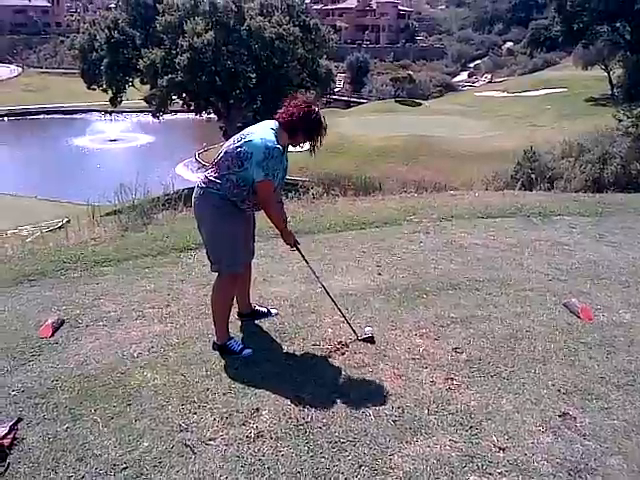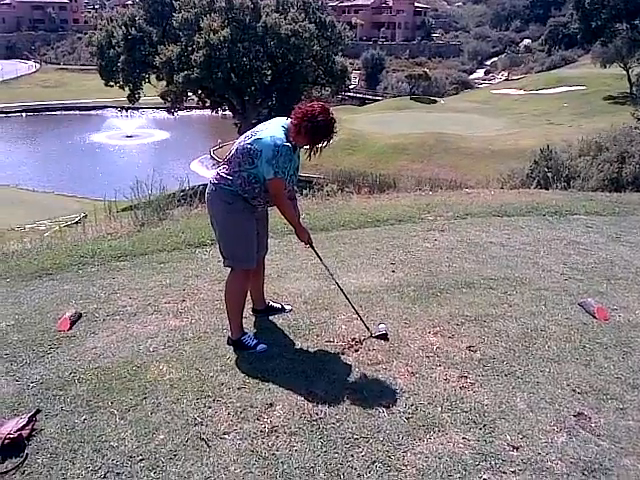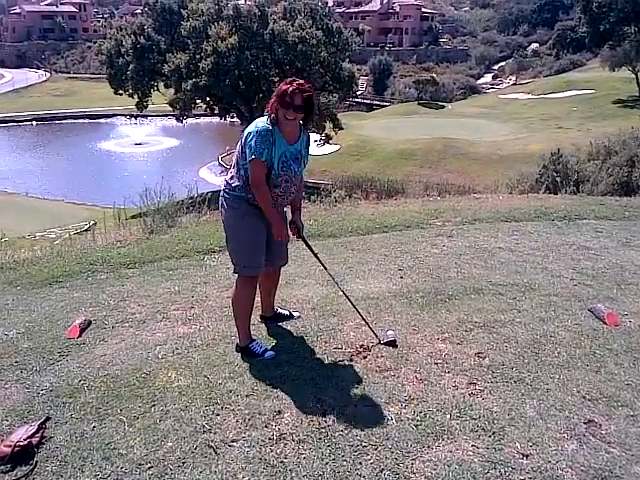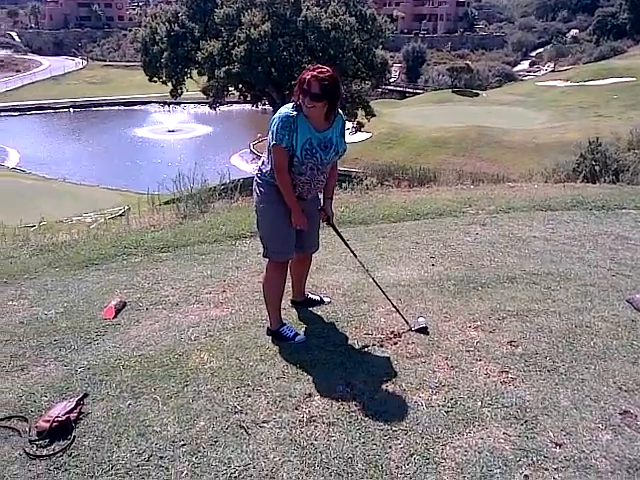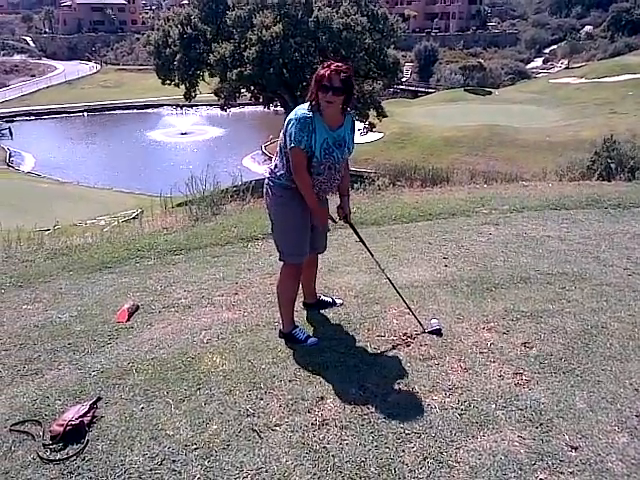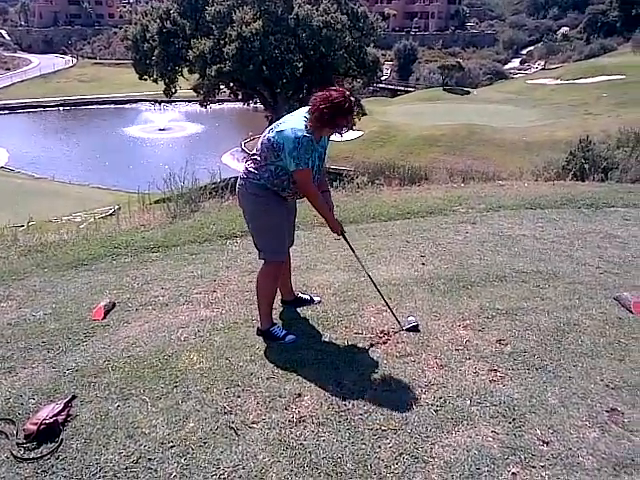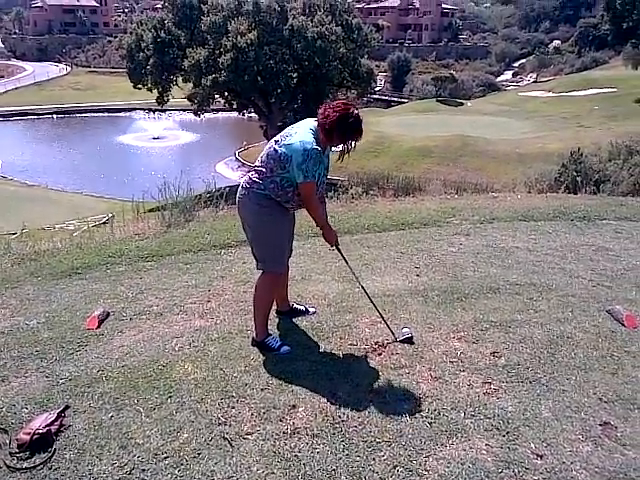
dt=0.7s
person 1, frame 1
left shoulder: (274, 131)
right shoulder: (266, 147)
left elbow: (273, 187)
right elbow: (266, 199)
left wrist: (281, 212)
right wrist: (284, 231)
left hip: (237, 202)
right hip: (216, 204)
left knee: (244, 259)
right knee: (229, 271)
left ankle: (245, 309)
right ankle: (222, 339)
person 1, frame 2
left shoulder: (287, 129)
right shoulder: (277, 146)
left elbow: (286, 181)
right elbow: (278, 196)
left wrist: (295, 207)
right wrist: (298, 228)
left hip: (251, 198)
right hip: (229, 200)
left knee: (257, 256)
right knee: (242, 266)
left ankle: (260, 304)
right ankle: (236, 335)
person 1, frame 3
left shoulder: (302, 135)
right shoulder: (261, 132)
left elbow: (297, 177)
right elbow: (257, 183)
left wrist: (296, 214)
right wrist: (276, 222)
left hip: (272, 207)
right hip: (242, 206)
left knee: (274, 264)
right knee: (249, 273)
left ankle: (268, 312)
right ankle: (244, 341)
person 1, frame 4
left shoulder: (337, 121)
right shoulder: (287, 118)
left elbow: (332, 164)
right elbow: (280, 169)
left wrist: (327, 201)
right wrist: (295, 210)
left hip: (308, 195)
right hip: (275, 193)
left knee: (305, 250)
right knee: (279, 258)
left ankle: (299, 296)
right ankle: (275, 324)
person 1, frame 5
left shoulder: (348, 120)
right shoulder: (302, 119)
left elbow: (343, 162)
right elbow: (299, 172)
left wrist: (344, 199)
right wrist: (318, 210)
left hip: (315, 193)
right hip: (287, 193)
left knee: (312, 251)
right knee: (294, 260)
left ankle: (311, 298)
right ankle: (288, 327)
person 1, frame 6
left shoulder: (317, 125)
right shoulder: (299, 137)
left elbow: (316, 165)
right elbow: (307, 187)
left wrist: (326, 193)
right wrist: (330, 218)
left hip: (281, 190)
right hip: (260, 193)
left knee: (283, 248)
right knee: (274, 257)
left ankle: (288, 296)
right ankle: (265, 324)
person 1, frame 7
left shoulder: (316, 128)
right shoulder: (308, 149)
left elbow: (316, 183)
right elbow: (308, 198)
left wrist: (322, 208)
right wrist: (326, 229)
left hip: (278, 201)
right hip: (260, 203)
left knee: (282, 258)
right knee: (272, 268)
left ankle: (284, 306)
right ankle: (261, 335)
